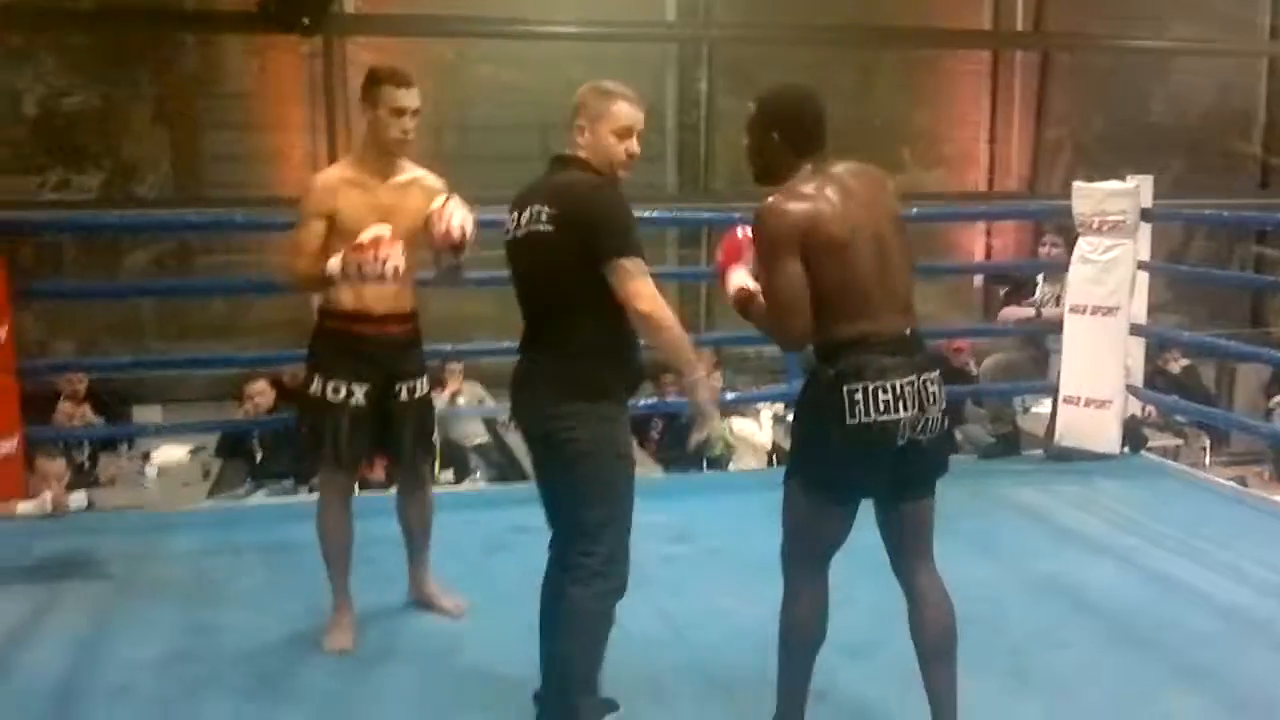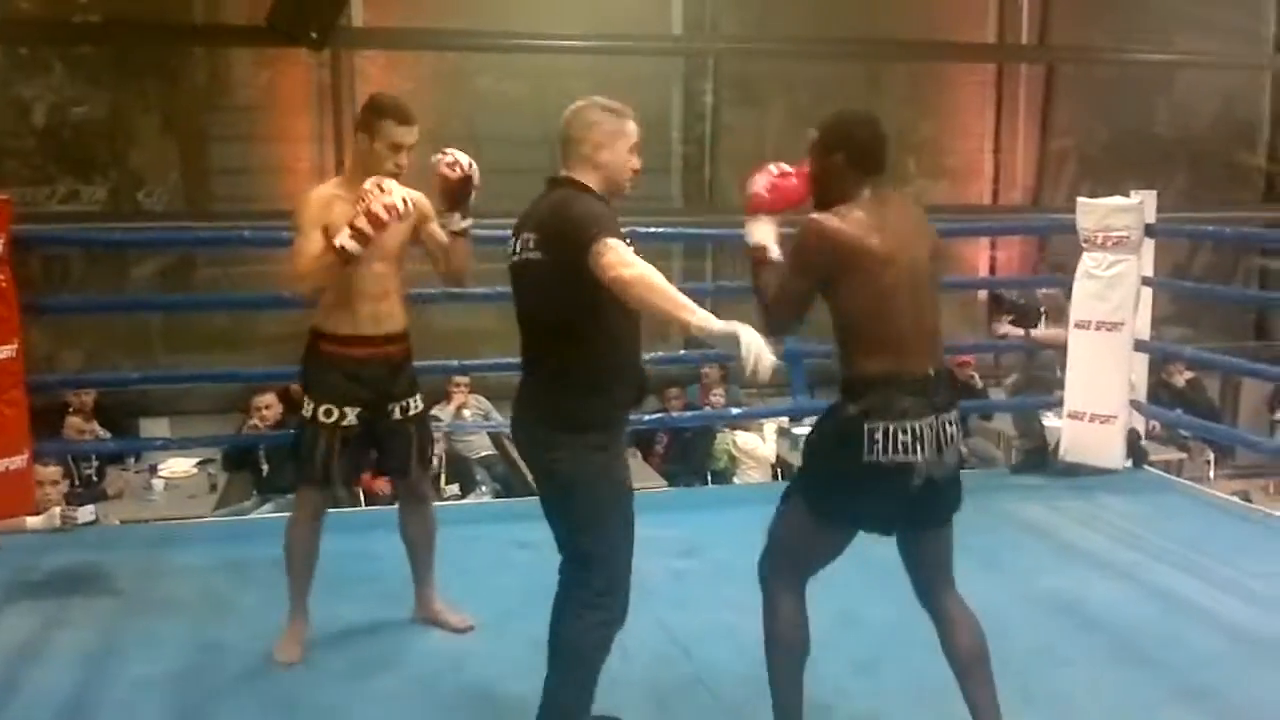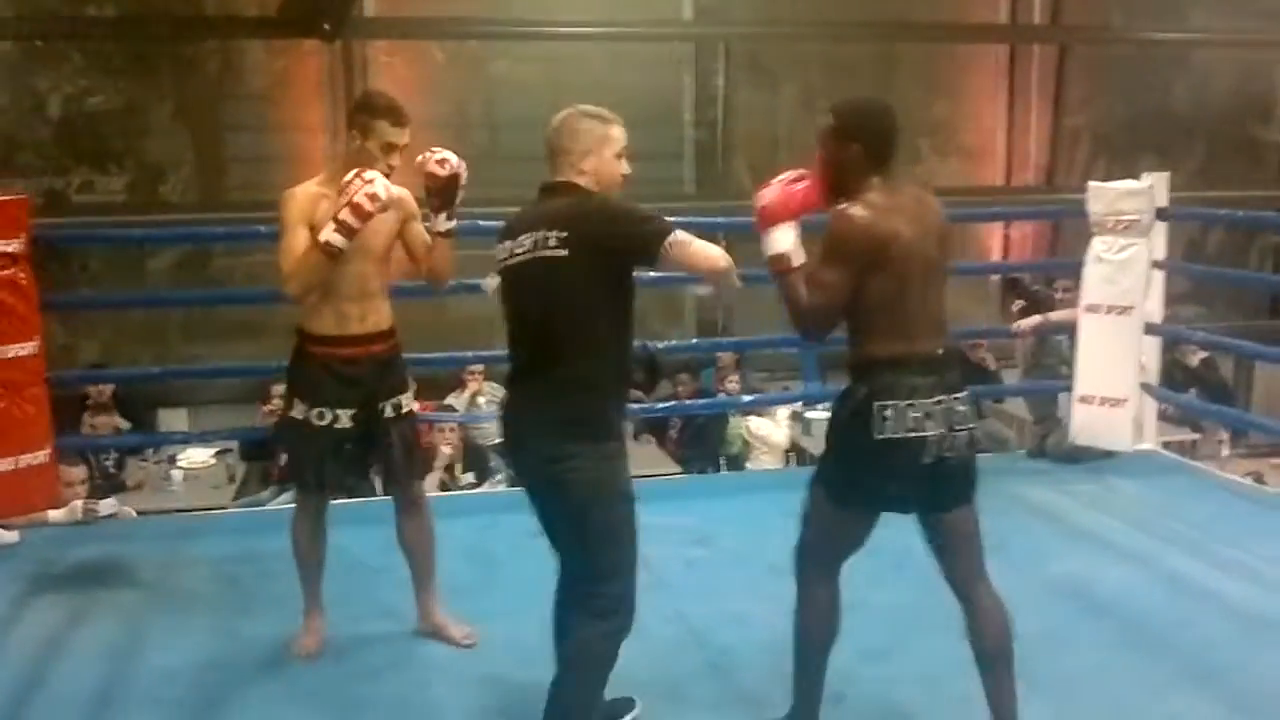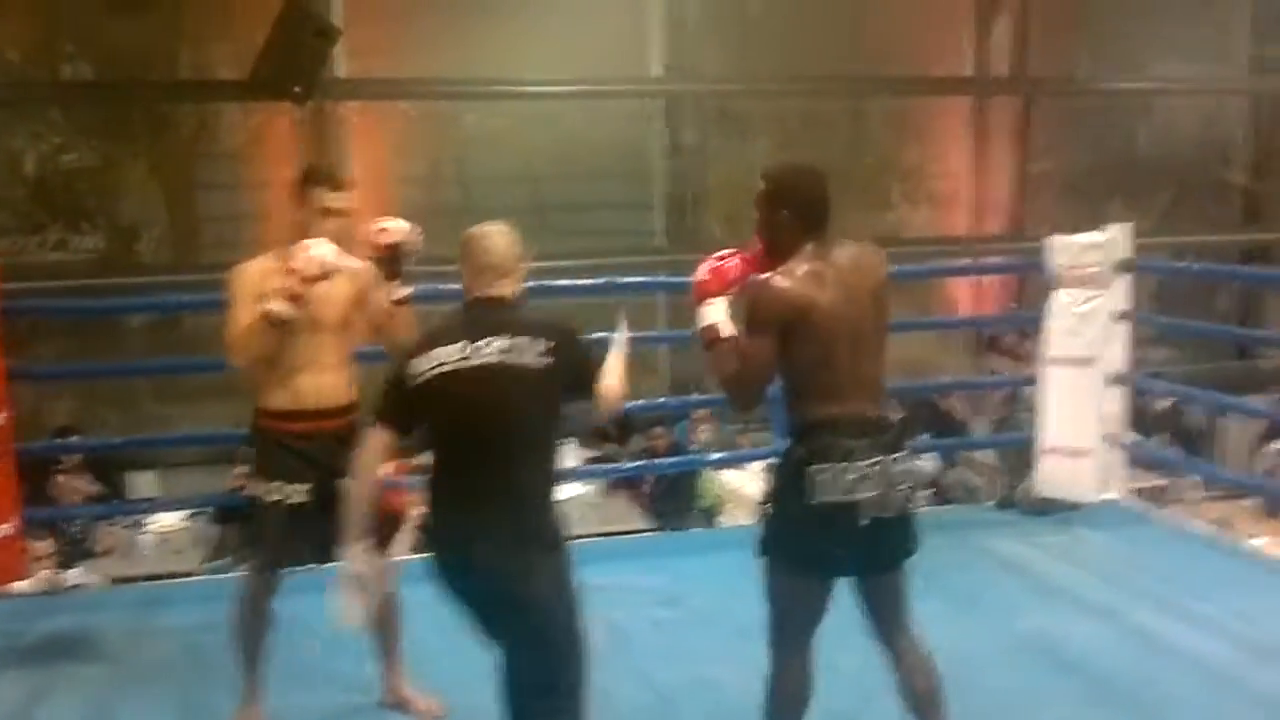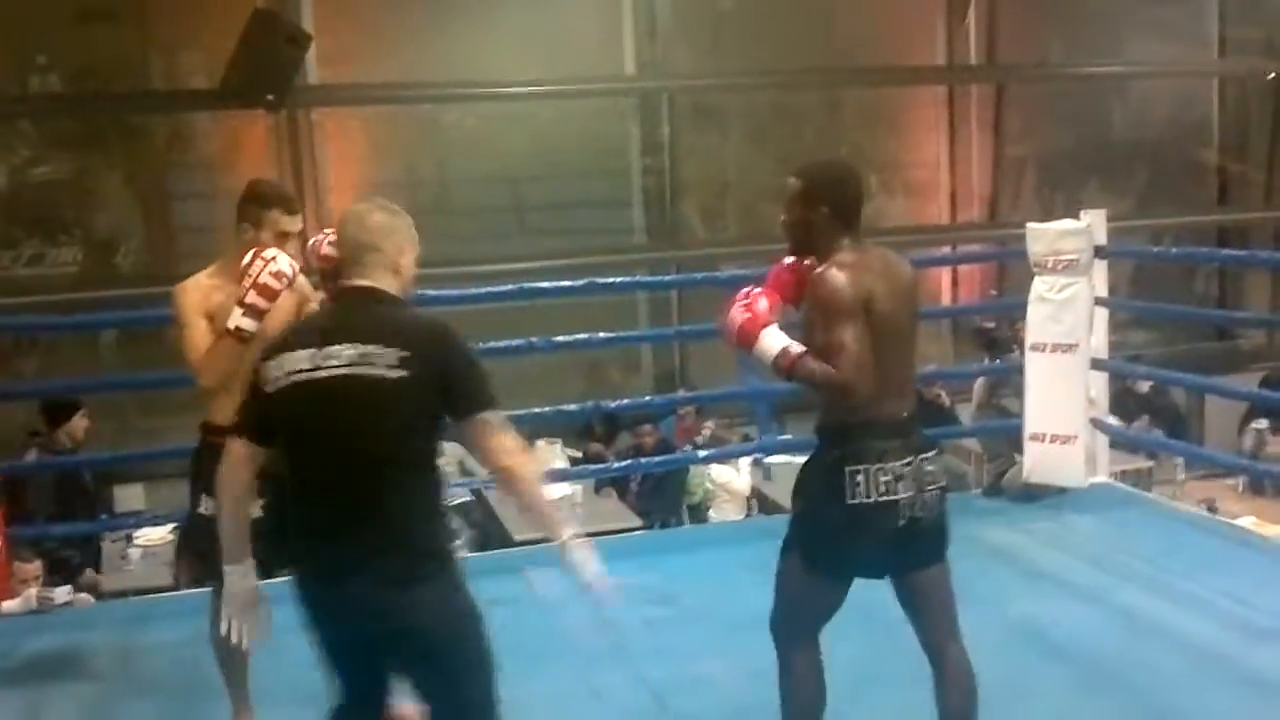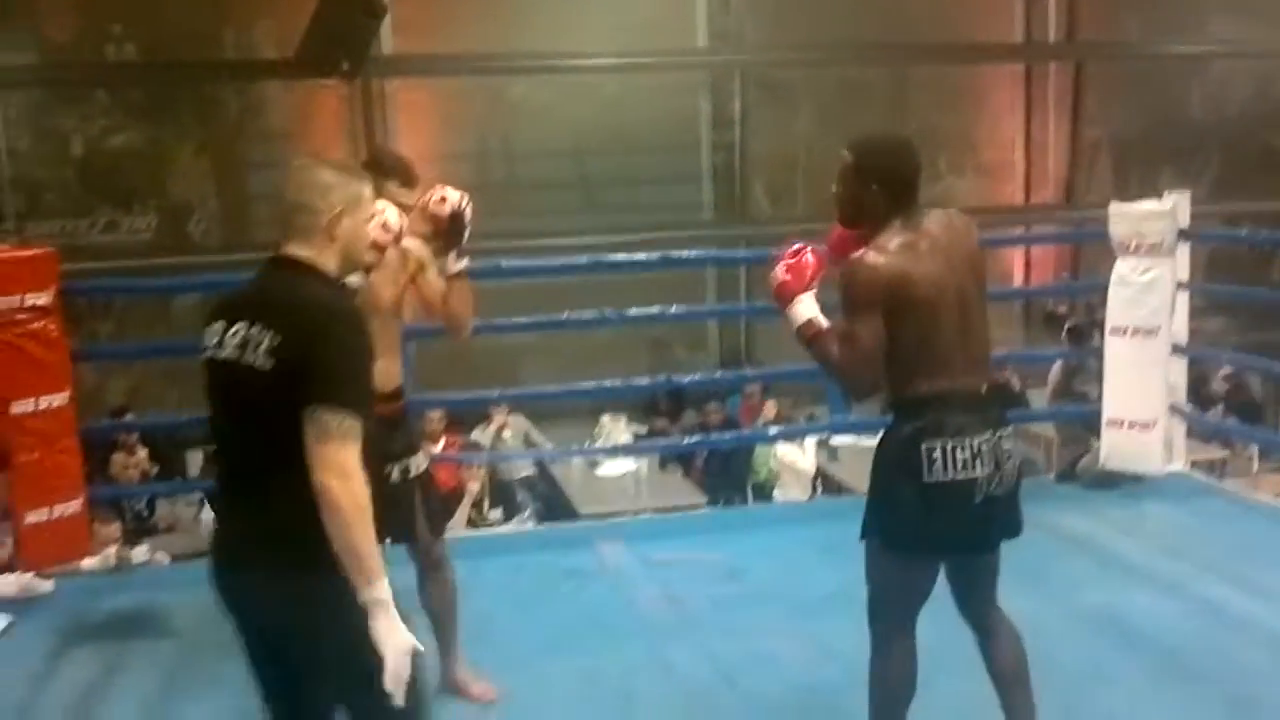
dt=0.5s
person 1, frame 1
left shoulder: (783, 212)
right shoulder: (874, 181)
left elbow: (794, 332)
left wrist: (738, 278)
left hip: (854, 391)
right hip: (919, 379)
left knee: (805, 568)
right knee: (917, 566)
person 1, frame 2
left shoulder: (827, 231)
right shoulder: (917, 220)
left elbow: (778, 316)
left wrist: (761, 227)
left hip: (872, 425)
right hip: (934, 419)
left knee: (780, 574)
right knee: (939, 591)
person 1, frame 3
left shoulder: (853, 218)
right shoulder: (926, 205)
left elbow: (813, 319)
left wrist: (780, 236)
left hip: (887, 407)
right hip: (946, 399)
left knee: (816, 566)
right knee: (969, 576)
person 1, frame 4
left shoulder: (777, 290)
right shoulder: (870, 262)
left elbow: (743, 392)
left wrist: (713, 308)
left hip: (823, 469)
right hip: (880, 458)
left knee: (791, 642)
right knee: (896, 632)
person 1, frame 5
left shoulder: (831, 280)
right shoulder: (898, 268)
left elbow: (852, 388)
left wrist: (770, 342)
left hip: (856, 469)
right hip: (912, 461)
left knee: (793, 631)
right knee: (943, 637)
person 1, frame 6
left shoulder: (870, 266)
right shoulder: (959, 229)
left elbow: (861, 380)
left wrist: (800, 307)
left hip: (928, 447)
right hip: (985, 437)
left knee: (891, 623)
right knee: (984, 610)
person 2, frame 1
left shoulder: (531, 198)
right shoulder: (596, 197)
right elbow: (644, 303)
right wrist: (698, 377)
left hip: (543, 395)
right hip: (583, 403)
left knee: (573, 552)
right knee: (599, 563)
person 2, frame 2
left shoulder: (547, 213)
right shoulder: (578, 212)
right elbow: (621, 269)
right wrist: (711, 324)
left hip: (555, 420)
right hip: (579, 430)
left knee: (583, 575)
right knee: (599, 591)
person 2, frame 3
left shoulder: (516, 230)
right shoulder: (601, 218)
right elbow: (708, 260)
right wrist: (725, 275)
left hip: (528, 431)
right hip: (581, 438)
left knee: (583, 575)
right knee: (606, 598)
person 2, frame 4
left shoulder: (425, 352)
right shoulder: (551, 340)
left elbow: (371, 455)
right elbow: (607, 399)
left wrist: (356, 547)
right wrist: (617, 352)
left hip: (453, 544)
right hip: (525, 546)
left knee: (527, 659)
person 2, frame 5
left shoulder: (281, 350)
right shoulder: (427, 340)
left elbow: (234, 474)
right elbow: (505, 457)
left wrist: (238, 569)
right wrist: (565, 536)
left hip: (322, 578)
right hip: (410, 577)
person 2, frame 6
left shoulder: (228, 311)
right shoulder: (330, 317)
right elbow: (336, 474)
right wrist: (381, 605)
left hip: (237, 563)
right hip: (311, 575)
person 3, frame 1
left shoulder: (429, 188)
right shoulder: (328, 186)
left elbow: (445, 272)
right elbow: (298, 272)
left wrist: (453, 248)
right wrist: (342, 266)
left hip: (402, 341)
right hip: (342, 342)
left knee: (416, 470)
right knee: (337, 479)
left ankle: (420, 580)
right ankle: (342, 606)
person 3, frame 2
left shoulder: (414, 203)
right shoulder: (321, 202)
left elbow: (456, 275)
right elbow: (306, 282)
left wrist: (457, 211)
right wrist: (357, 231)
left hip: (395, 360)
right hip: (335, 362)
left knee: (417, 485)
right knee: (314, 495)
left ankle: (425, 598)
right ankle: (297, 617)
person 3, frame 3
left shoulder: (400, 202)
right shoulder: (304, 200)
left elbow: (437, 275)
right elbow: (294, 285)
left wrist: (443, 209)
right wrist: (344, 225)
left hip: (383, 357)
right hip: (322, 363)
left knee: (410, 491)
right knee: (312, 498)
left ankle: (429, 608)
right ankle: (313, 612)
person 3, frame 4
left shoulder: (356, 273)
right shoulder: (253, 275)
left elbow: (402, 343)
right elbow: (240, 358)
left wrist: (393, 279)
right wrist: (286, 298)
left hip: (342, 433)
right hip: (280, 438)
right knee: (261, 577)
person 3, frame 5
left shoulder: (294, 284)
right shoulder: (197, 293)
right elbow: (208, 375)
right wrist: (249, 310)
right hip: (229, 451)
right knee: (231, 589)
person 3, frame 6
left shoulder: (411, 252)
left elbow: (458, 325)
left wrist: (453, 252)
right wrist: (358, 268)
left hip: (390, 418)
left knee: (431, 551)
left ankle: (451, 666)
